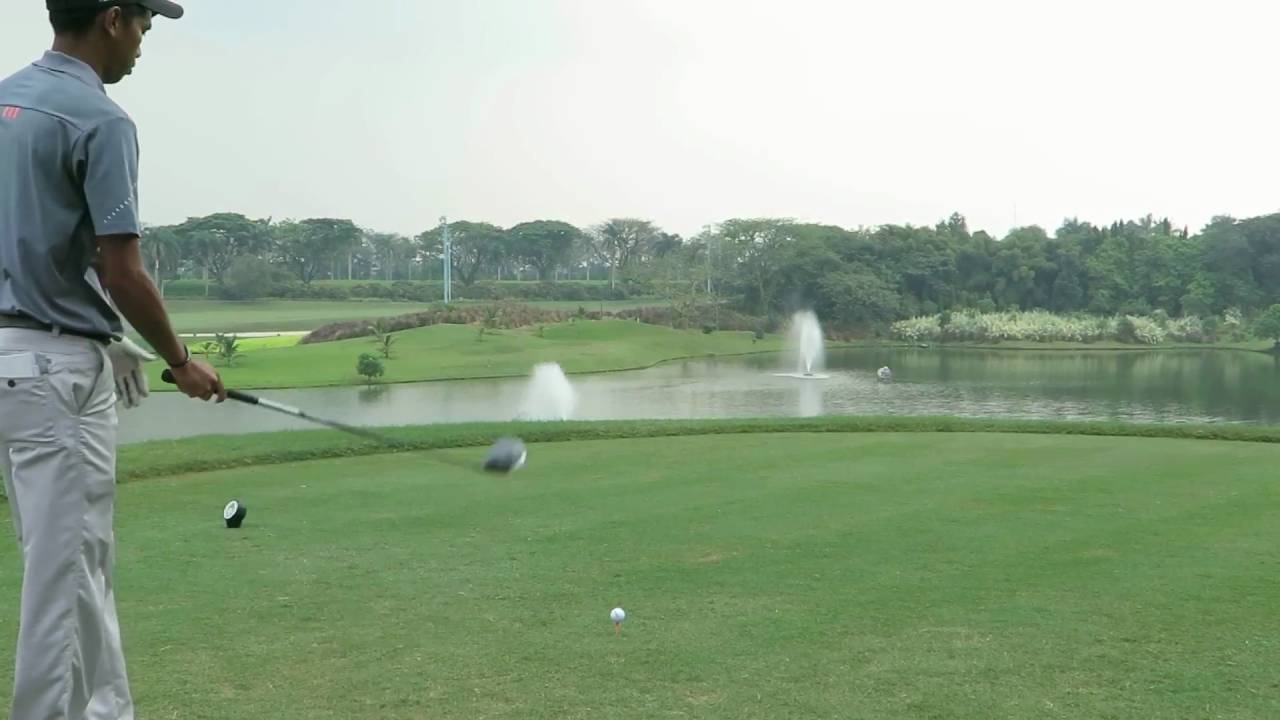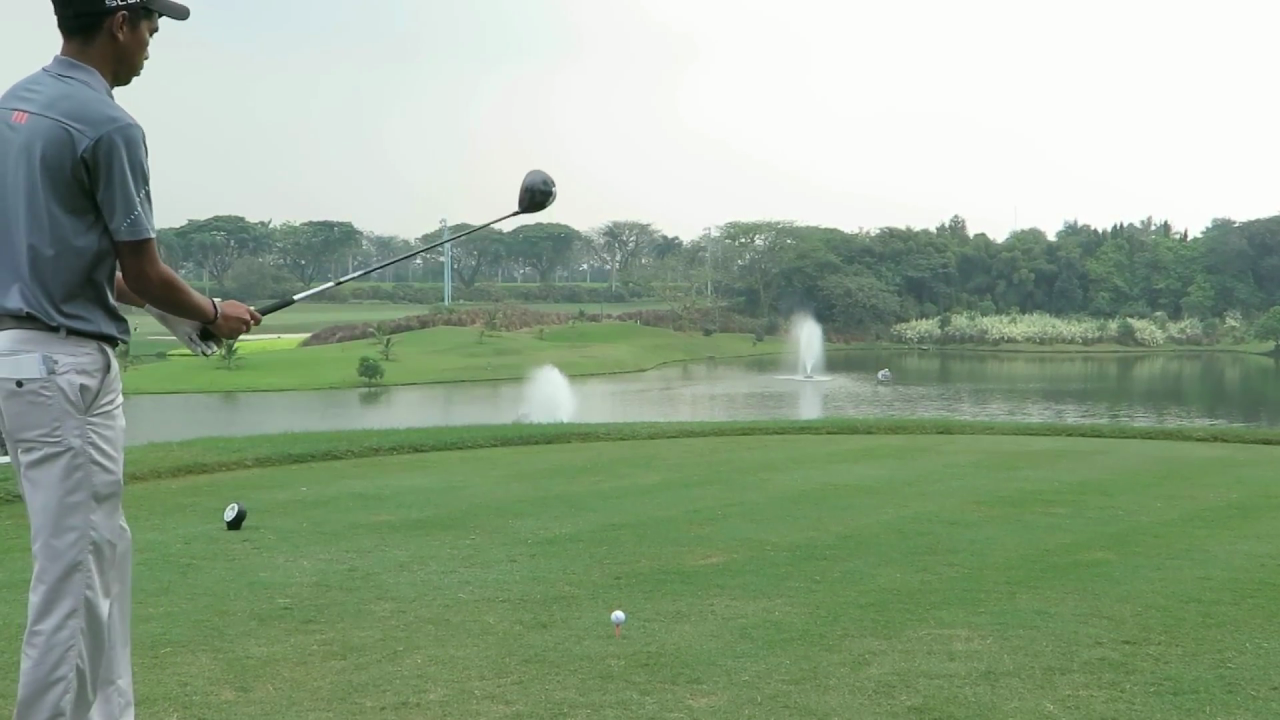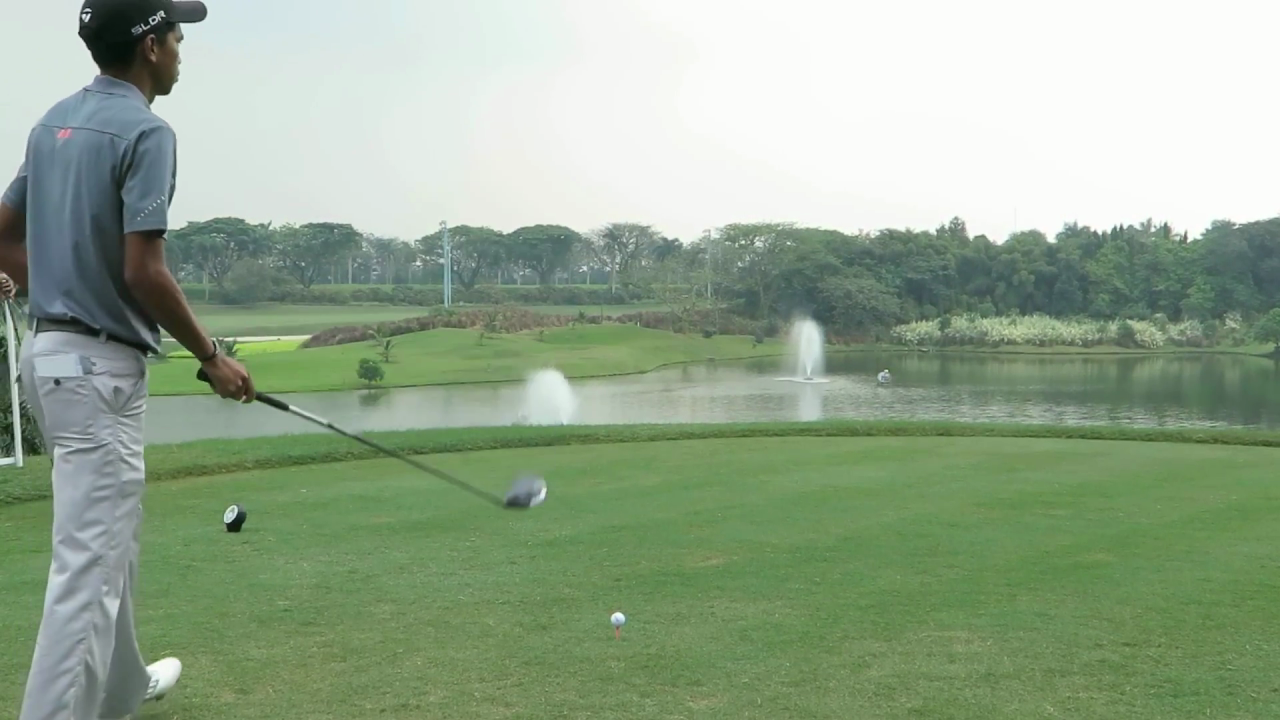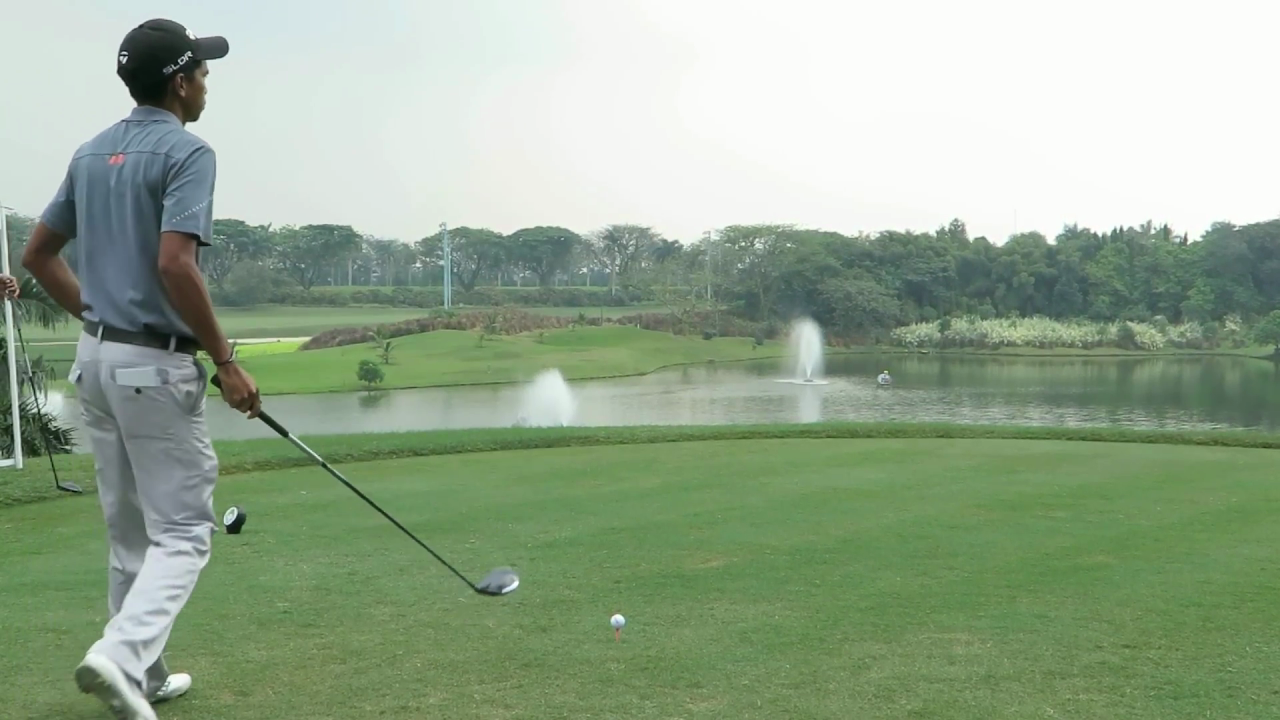
dt=0.4s
person 1, frame 1
right shoulder: (100, 120)
right elbow: (121, 272)
left wrist: (108, 332)
right wrist: (180, 361)
left knee: (74, 558)
right knee: (65, 565)
person 1, frame 2
right shoulder: (108, 125)
right elbow: (142, 272)
left wrist: (167, 304)
right wrist: (214, 313)
right hip: (64, 364)
left knee: (100, 553)
right knee: (73, 565)
person 1, frame 3
right shoulder: (145, 131)
right elbow: (143, 272)
right wrist: (211, 356)
right hip: (99, 364)
left knee: (109, 537)
right knee: (87, 559)
person 1, frame 4
left shoulder: (91, 152)
right shoulder: (188, 152)
left elbow: (37, 255)
right elbow: (175, 265)
right wrist: (227, 362)
left hip: (95, 355)
right hip: (157, 361)
left knee: (128, 528)
right knee: (182, 533)
right ankle: (115, 655)
